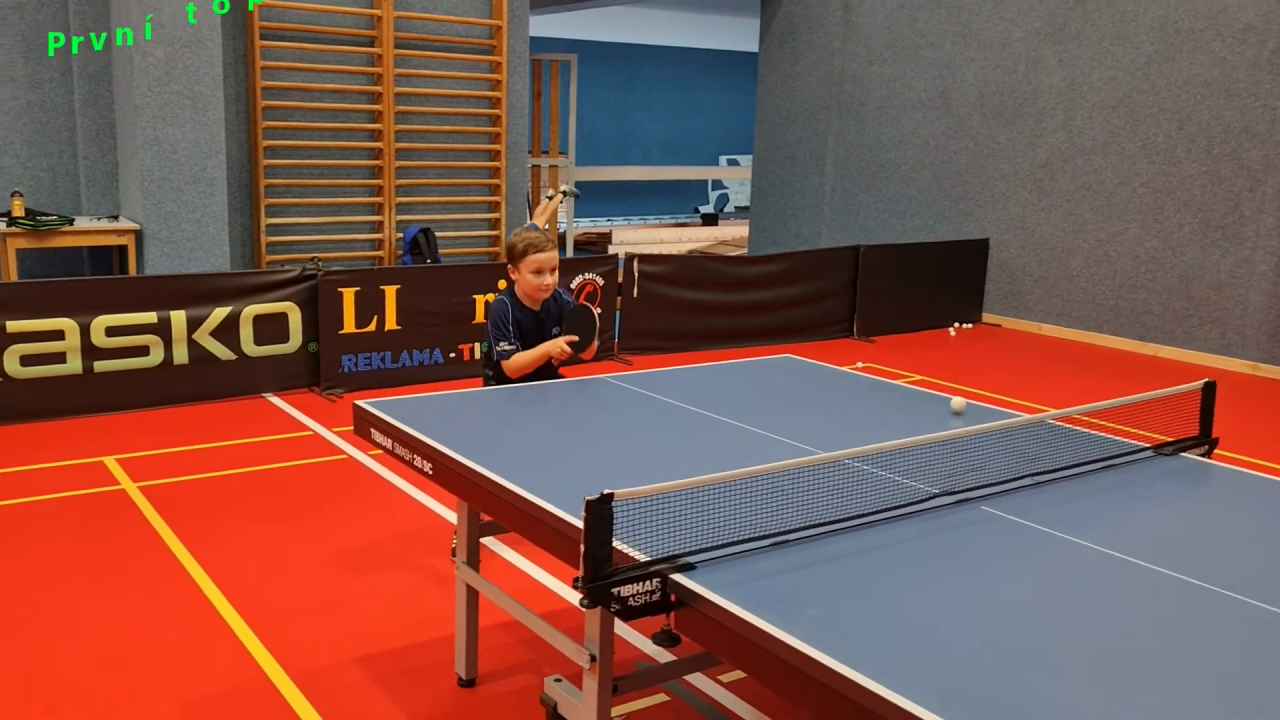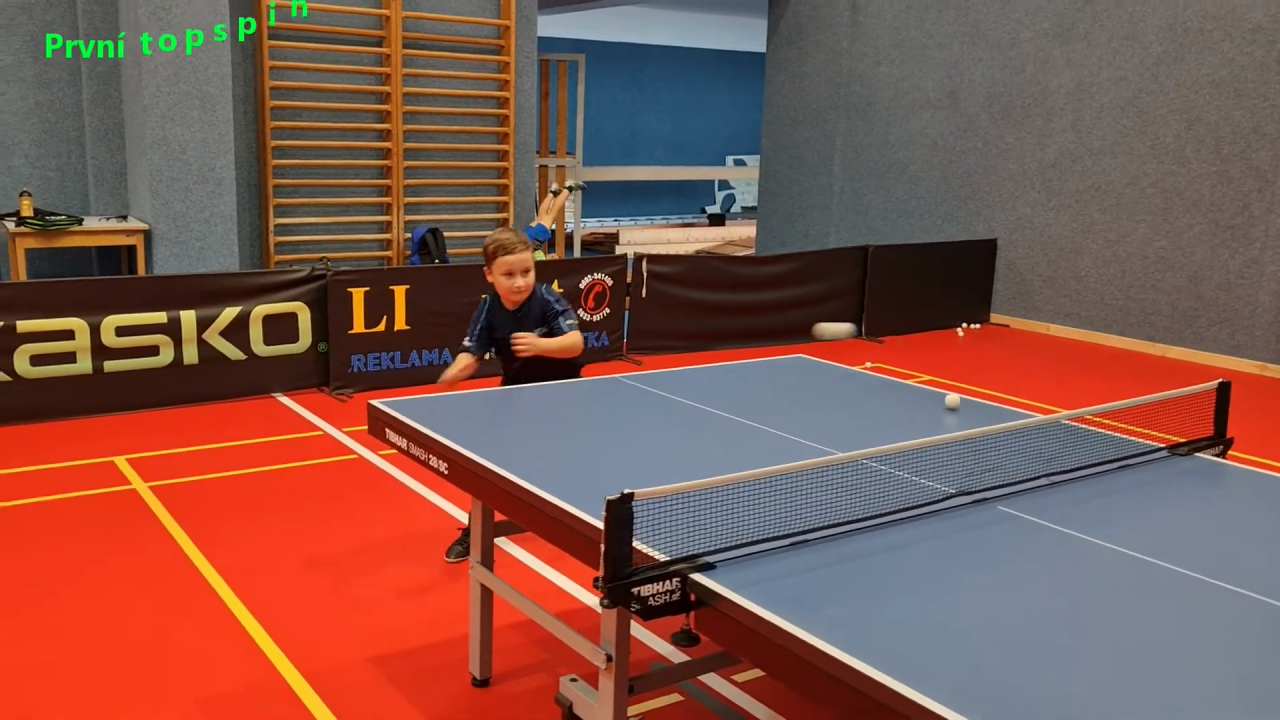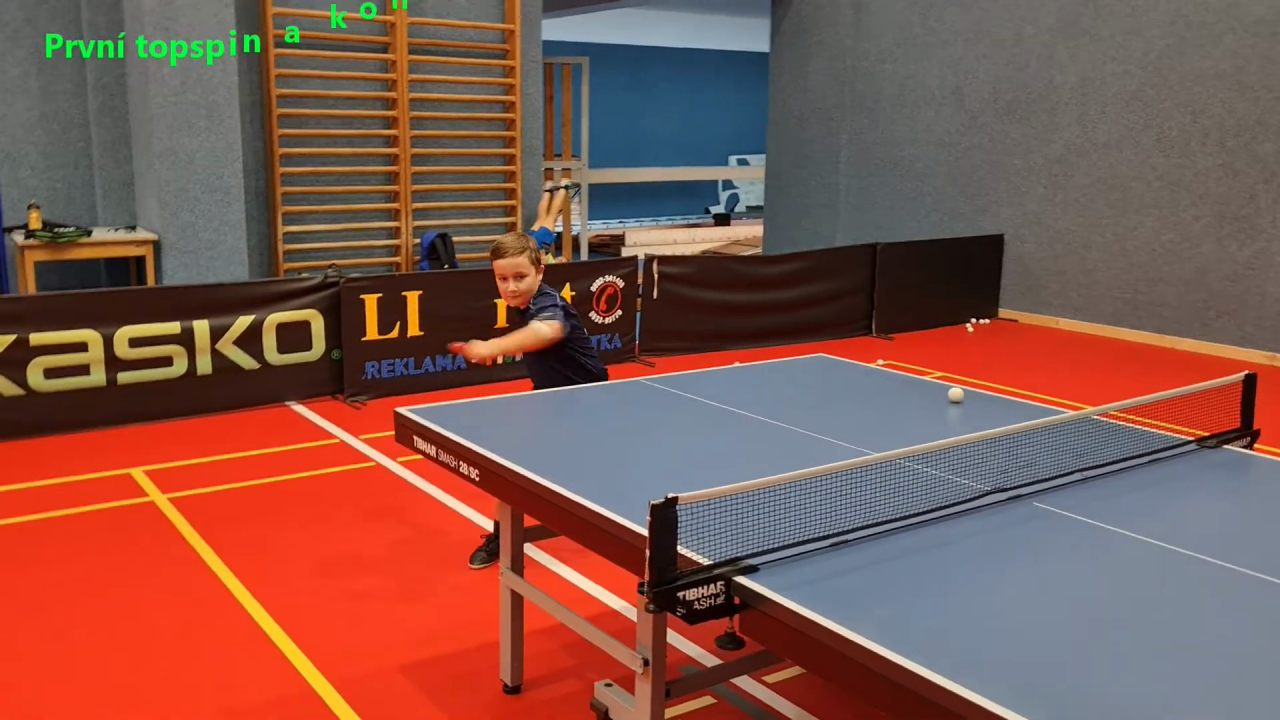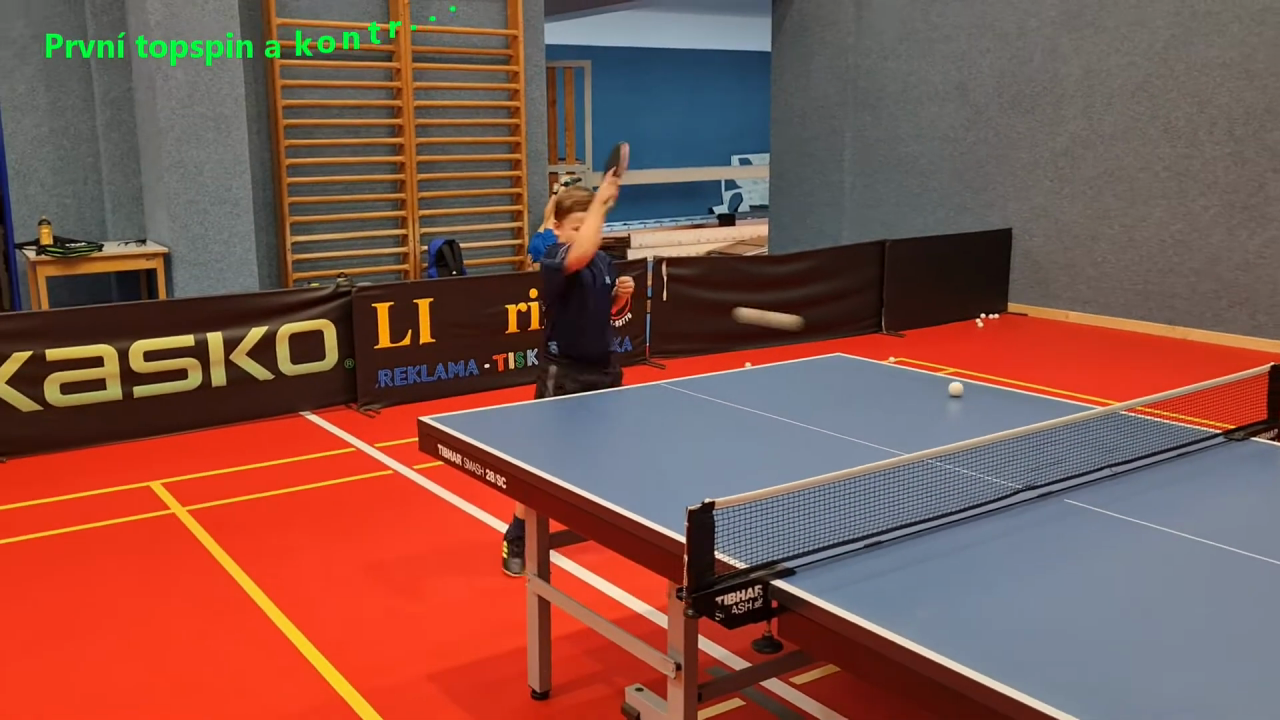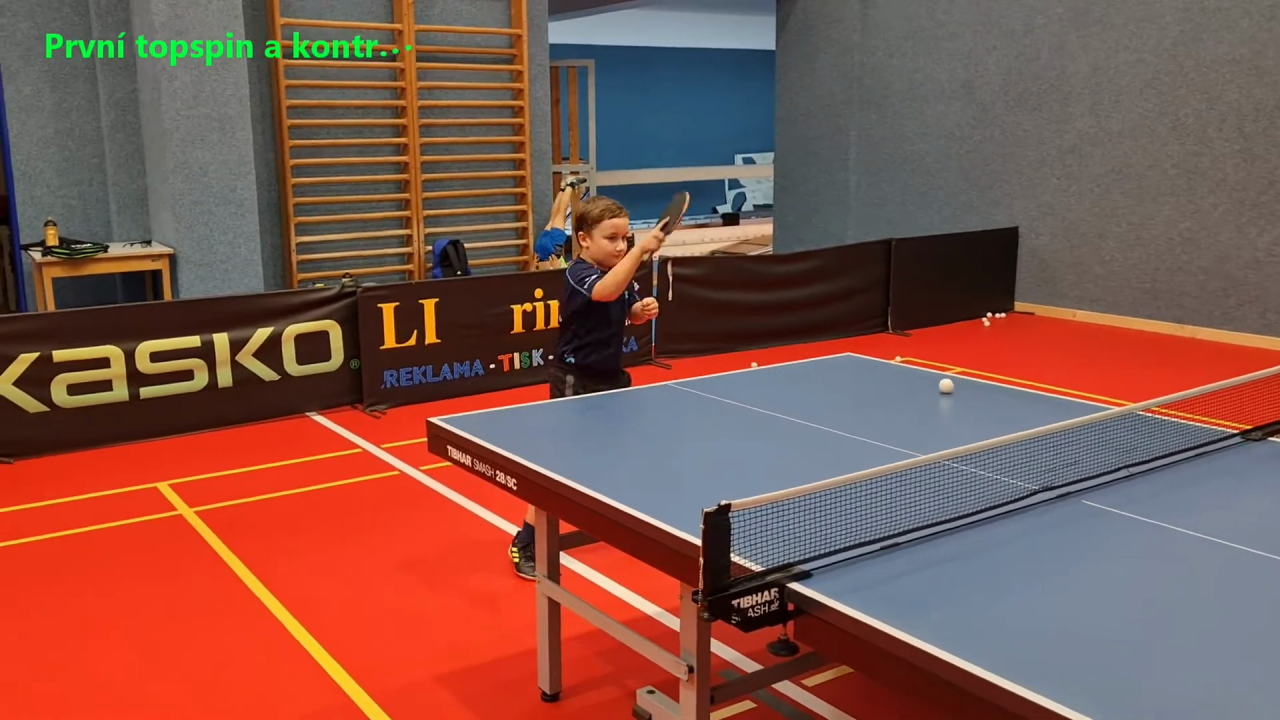
dt=0.3s
person 1, frame 1
left shoulder: (562, 299)
right shoulder: (503, 307)
left elbow: (586, 353)
right elbow: (511, 367)
left wrist: (588, 343)
right wrist: (547, 349)
person 1, frame 2
left shoulder: (547, 298)
right shoulder: (487, 309)
left elbow: (576, 343)
right elbow: (470, 355)
left wrist: (540, 345)
right wrist: (453, 373)
left hip: (562, 385)
right hip: (519, 389)
right ankle: (476, 528)
person 1, frame 3
left shoulder: (549, 301)
right shoulder: (523, 306)
left elbow: (548, 333)
left wrist: (491, 347)
right wrist: (479, 349)
right ankle: (501, 535)
person 1, frame 4
left shoulder: (602, 263)
right shoulder: (554, 260)
right elbow: (581, 253)
left wrist: (622, 292)
right wrist: (600, 202)
left hip: (603, 372)
right hip: (562, 374)
right ankle: (517, 537)
person 1, frame 5
left shoulder: (620, 272)
right shoulder: (579, 275)
left elbow: (622, 313)
right elbow: (607, 292)
left wrist: (642, 310)
right wrist: (639, 254)
left hip: (612, 379)
right hip: (574, 381)
right ankle: (526, 539)
